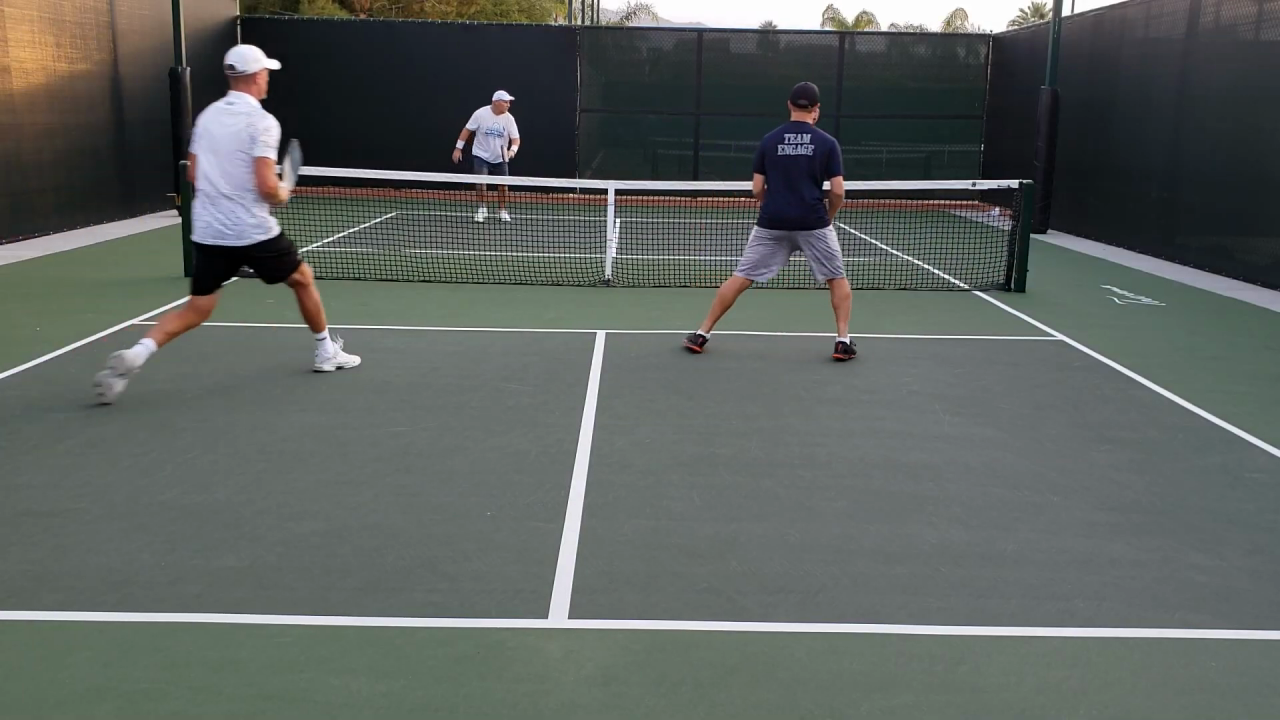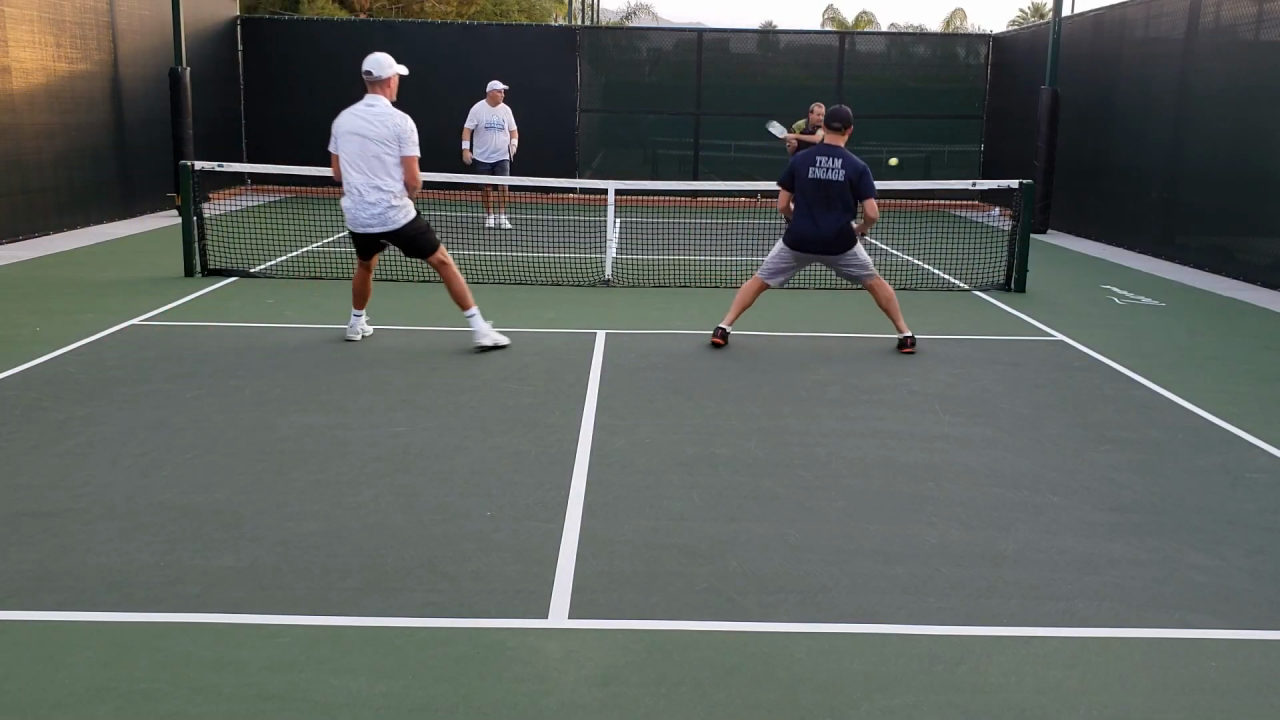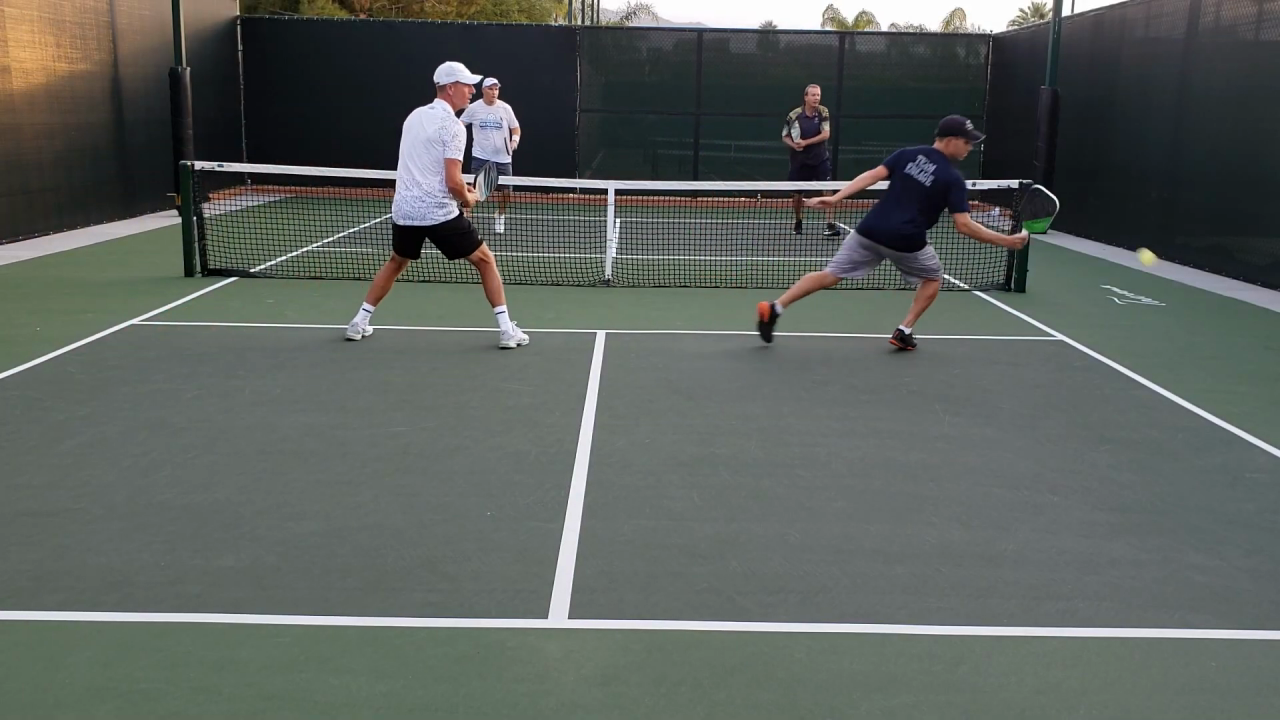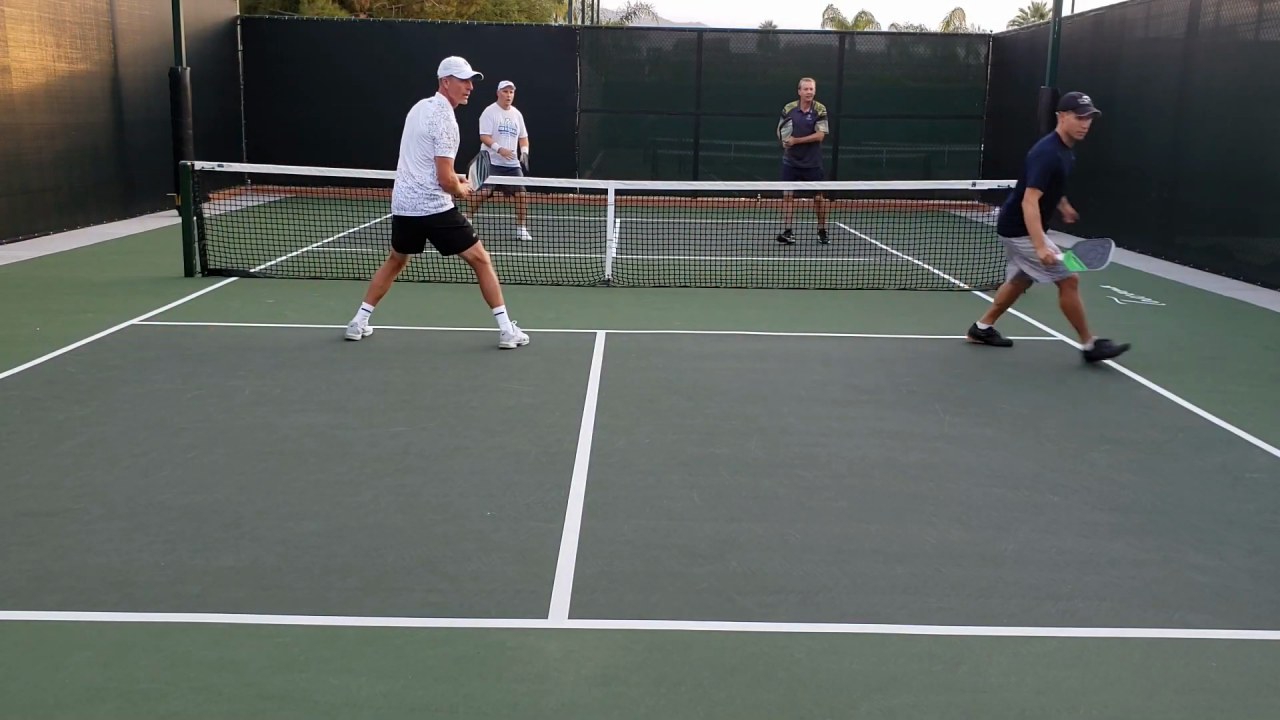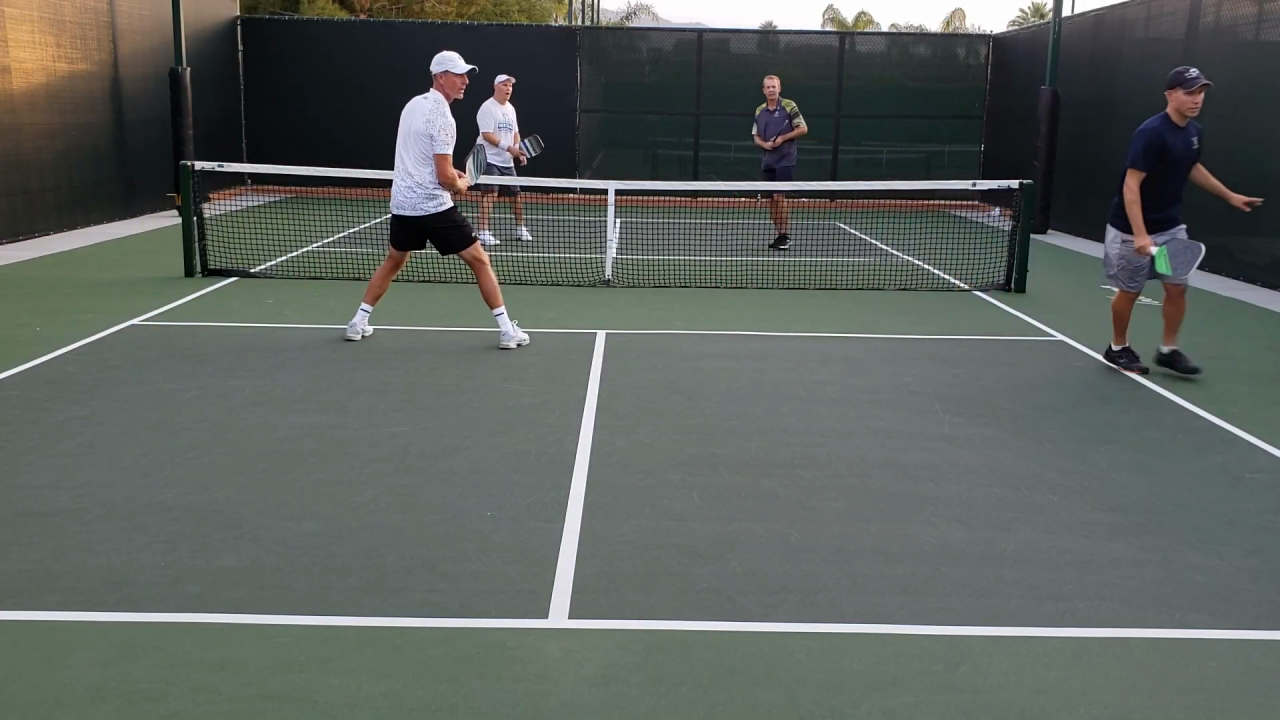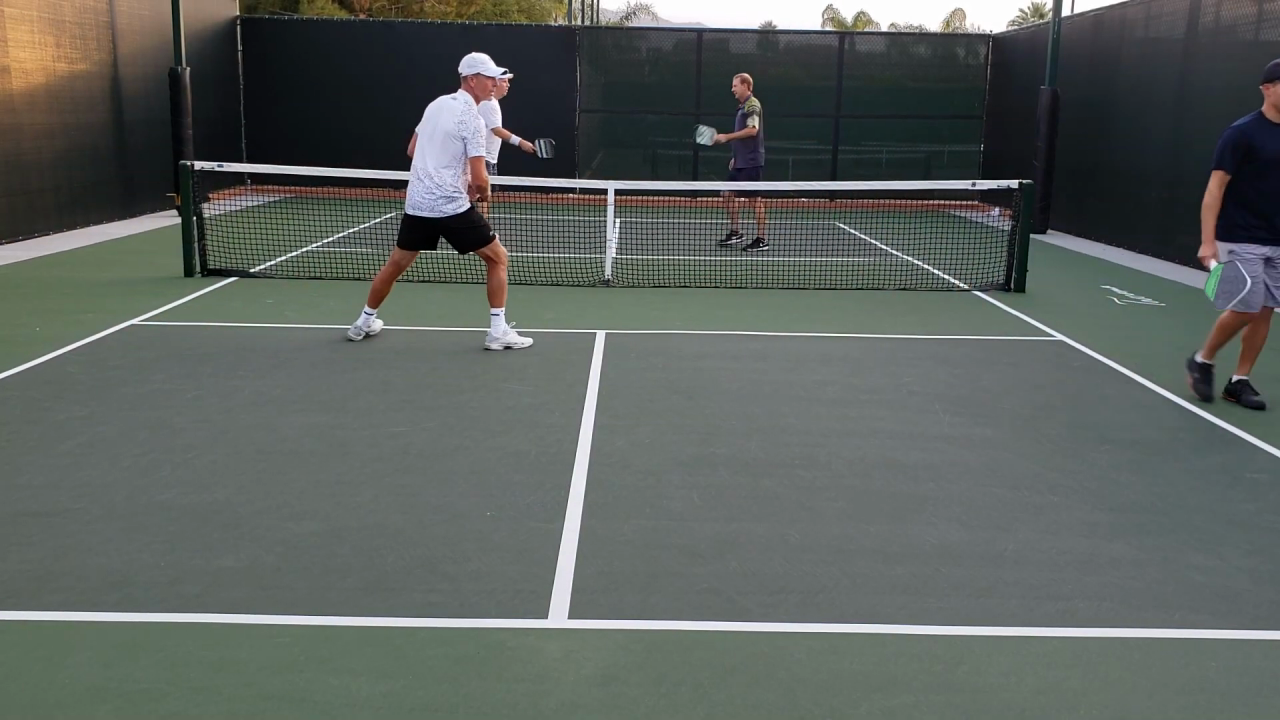
dt=0.4s
person 1, frame 1
left shoulder: (207, 116)
right shoulder: (262, 121)
left elbow: (195, 172)
right elbow: (266, 186)
right wrist: (282, 193)
left hip: (206, 232)
right hip: (252, 230)
left knee: (196, 309)
right knee: (302, 279)
left ankle: (132, 357)
right ankle: (327, 352)
person 1, frame 2
left shoulder: (343, 120)
right shoulder: (400, 121)
left elbow: (338, 172)
right elbow: (412, 181)
left hip: (358, 216)
right hip: (395, 214)
left knee: (365, 263)
right knee: (444, 264)
left ankle: (355, 323)
right ankle: (481, 330)
person 1, frame 3
left shoulder: (414, 117)
right shoulder: (452, 125)
right elbow: (453, 182)
left wrist: (459, 188)
right wrist: (468, 198)
left hip: (404, 211)
right hip: (439, 213)
left knee: (396, 263)
right knee: (485, 260)
left ankle: (359, 322)
right ankle: (506, 329)
person 1, frame 4
left shoulder: (420, 107)
right shoulder: (444, 120)
right elbow: (445, 179)
left wrist: (452, 178)
right wrist: (461, 189)
left hip: (403, 203)
right hip: (434, 206)
left knee: (395, 261)
right knee: (481, 260)
left ankle: (359, 322)
right ankle: (507, 330)
person 1, frame 5
left shoulder: (413, 104)
right shoulder: (441, 117)
right elbow: (444, 177)
left wrist: (449, 173)
right wrist: (460, 185)
left hip: (402, 203)
right hip: (433, 206)
left knee: (393, 261)
right knee: (480, 260)
left ankle: (358, 323)
right ankle: (508, 330)
person 1, frame 6
left shoulder: (437, 105)
right shoulder: (471, 119)
left elbow: (413, 150)
right elbow: (479, 179)
right wrist: (483, 193)
left hip: (417, 203)
right hip: (451, 207)
left knee: (397, 264)
right knee: (497, 258)
left ankle: (364, 322)
right ankle: (499, 331)
person 2, frame 1
left shoulder: (769, 140)
right shoulder: (827, 143)
left elbow: (757, 190)
right elbow: (838, 192)
right wrist: (828, 215)
left hip: (772, 223)
right hip: (813, 224)
left knee: (741, 278)
right knee: (837, 278)
left ankle: (702, 334)
right ankle: (842, 341)
person 2, frame 2
left shoulder: (799, 160)
right shoulder: (858, 167)
left elbow: (783, 205)
right elbow: (872, 213)
right wrist: (862, 227)
left hip: (799, 240)
right hip: (839, 243)
left knee: (760, 279)
right knee: (874, 281)
left ankle: (723, 328)
right ankle: (904, 335)
person 2, frame 3
left shoulder: (908, 155)
right shoulder: (952, 179)
left elbow: (870, 176)
right elbow: (964, 225)
left wrist: (835, 198)
right wrist: (1006, 240)
left hip: (869, 231)
right hip: (905, 242)
left knee: (829, 275)
right knee: (933, 277)
left ankle: (775, 307)
right ankle: (903, 333)
person 2, frame 4
left shoulder: (1062, 148)
right shoulder: (1048, 154)
right elbow: (1029, 201)
left wrist: (1061, 204)
right wrist: (1039, 245)
left hip: (1014, 226)
right hip: (1021, 230)
left knee: (1020, 281)
right knee: (1068, 280)
left ankle: (982, 328)
right ankle: (1090, 344)
person 2, frame 5
left shoulder: (1194, 131)
right shoulder: (1151, 133)
right elbow: (1130, 185)
left wrist: (1228, 195)
right wrist: (1139, 235)
left hip: (1170, 224)
right hip: (1131, 227)
left knee: (1177, 286)
right knee: (1130, 290)
left ankle: (1168, 349)
right ankle: (1117, 349)
person 2, frame 6
right shoulder: (1242, 132)
right elbow: (1215, 187)
right wrist: (1208, 240)
right hip: (1240, 240)
right knee: (1245, 309)
left ankle: (1239, 380)
right ankle: (1202, 360)
